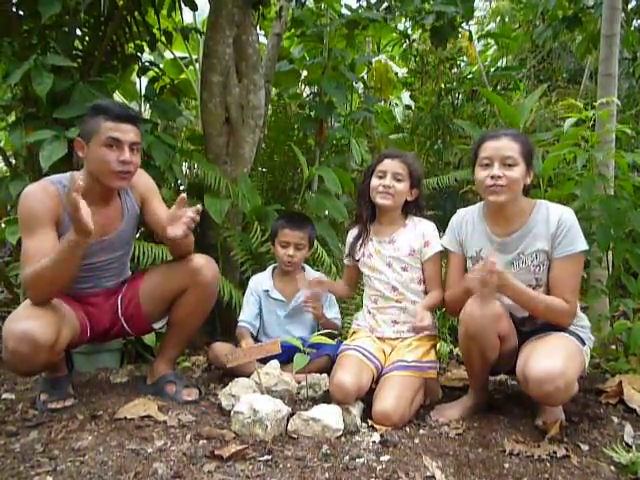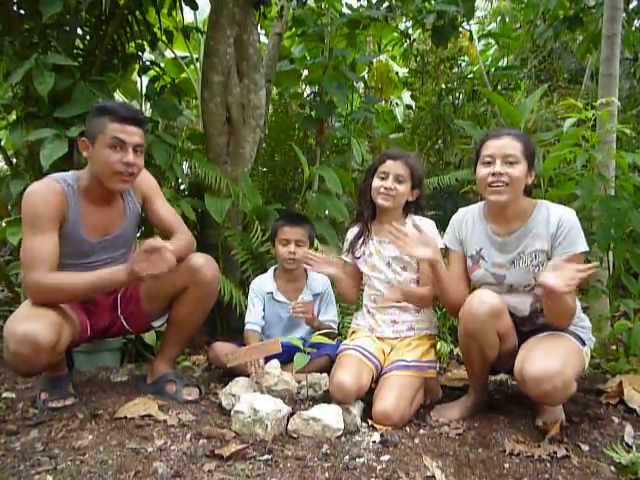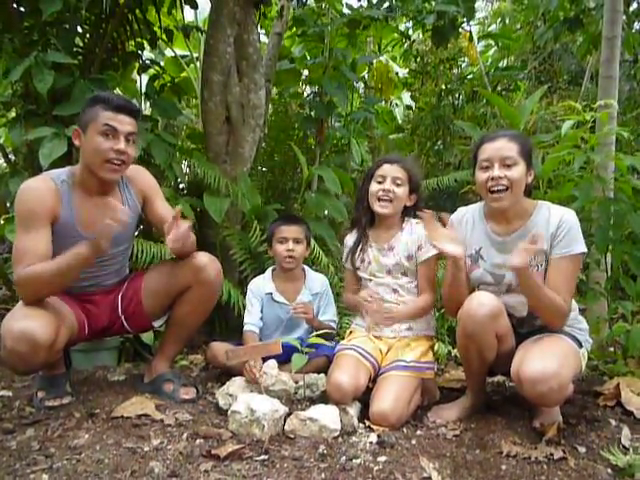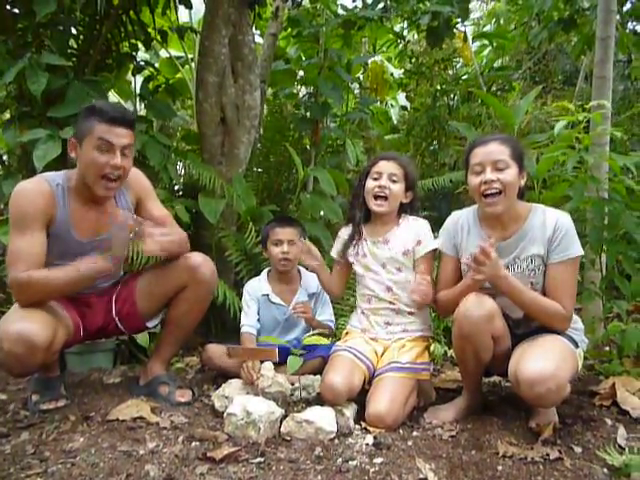
dt=0.2s
person 1, frame 1
left shoulder: (138, 182)
right shoulder: (42, 196)
left elbow: (184, 248)
right elbow: (35, 287)
left wrist: (177, 234)
right wrist: (80, 236)
left hip: (123, 299)
right hip: (66, 305)
left knee: (203, 270)
left ankle: (161, 369)
right ankle: (57, 371)
person 1, frame 2
left shoulder: (140, 183)
right shoulder: (46, 195)
left elbow: (185, 238)
right elbow: (37, 287)
left wrist: (169, 253)
right wrist: (126, 272)
left hip: (124, 300)
right hip: (67, 305)
left knee: (203, 269)
right knee: (25, 343)
left ankle: (161, 369)
right ankle: (57, 370)
person 1, frame 3
left shoulder: (138, 179)
right shoulder: (40, 192)
left elbow: (186, 243)
left wrist: (179, 242)
right wrist: (89, 251)
left hip: (121, 297)
right hip: (63, 303)
left knee: (206, 269)
left ankle: (159, 367)
right ankle: (54, 369)
person 1, frame 4
left shoulder: (133, 182)
right shoulder: (34, 194)
left elbow: (181, 241)
left wrist: (159, 243)
right wrist: (105, 262)
left hip: (116, 299)
right hip: (58, 304)
left knee: (201, 268)
left ankle: (155, 370)
right ankle: (48, 372)
person 2, frame 1
left shoulder: (559, 220)
right shoulder: (463, 221)
left elbow: (566, 314)
right elbow: (453, 306)
left wrist: (508, 285)
right wrist: (468, 286)
left hip: (555, 330)
right hip: (494, 336)
left knee: (545, 380)
right knee: (480, 306)
left ankle: (551, 397)
right ankle: (476, 394)
person 2, frame 2
left shoulder: (560, 221)
right shoulder: (463, 221)
left elbow: (563, 319)
right elbow: (456, 306)
left wrist: (554, 289)
right wrist: (434, 262)
left hip: (554, 330)
right hip: (492, 336)
left knee: (541, 378)
right knee: (481, 304)
left ankle: (550, 397)
right ankle: (476, 394)
person 2, frame 3
left shoulder: (560, 221)
right shoulder: (463, 220)
left elbow: (557, 316)
right elbow: (453, 305)
left wrist: (524, 272)
right wrist: (456, 261)
left hip: (555, 331)
right hip: (491, 337)
left knee: (538, 381)
right knee: (480, 306)
left ankle: (549, 398)
right ankle: (474, 395)
person 2, frame 4
left shoulder: (555, 225)
right shoulder: (457, 224)
left elbow: (561, 318)
right elbow: (442, 304)
left wrist: (501, 278)
right wrist: (472, 281)
left hip: (548, 333)
right hip: (487, 339)
left knee: (536, 381)
right knee: (474, 306)
left ankle: (545, 399)
right ankle: (470, 396)
person 3, frame 1
left shoulder: (424, 231)
right shoulder: (357, 235)
left elbow: (436, 292)
right elbow: (350, 287)
left wrist: (425, 308)
right wrist: (326, 284)
left hip: (415, 335)
right hip: (369, 329)
left knee: (386, 415)
right knee: (342, 391)
left ankle: (422, 384)
right ankle: (393, 378)
person 3, frame 2
left shoulder: (423, 229)
right shoulder: (357, 234)
left elbow: (429, 295)
right elbow: (351, 294)
left wrist: (407, 291)
right wrist: (336, 274)
left hip: (412, 333)
right hip: (367, 330)
left knee: (387, 414)
right knee: (343, 390)
left ankle: (421, 382)
right ankle: (379, 377)
person 3, frame 3
left shoulder: (419, 233)
right shoulder: (355, 238)
left elbow: (428, 296)
right elbow: (350, 296)
left wrist: (392, 314)
right wrist: (360, 302)
left hip: (411, 335)
right hip: (366, 330)
left knee: (385, 415)
right knee: (340, 389)
left ankle: (419, 383)
right ankle: (381, 379)
person 3, frame 4
left shoulder: (417, 229)
right shoulder: (350, 234)
left elbow: (427, 297)
right elbow: (336, 291)
left wrist: (423, 294)
right wrist: (318, 267)
left hip: (407, 335)
right hip: (363, 330)
left knee: (380, 416)
right knee: (334, 390)
left ankle: (413, 385)
right ankle: (381, 380)
person 4, frame 1
right shoulder: (258, 282)
left elbow: (334, 330)
right elbow: (245, 325)
left wrist: (321, 318)
right wrist: (245, 339)
left hip: (306, 352)
left knee: (337, 349)
right knee: (217, 350)
person 4, frame 2
left shoulder: (321, 283)
right shoulder: (260, 285)
left elbow: (331, 334)
right elbow: (252, 327)
left wrist: (313, 322)
left hip: (307, 352)
left knee: (337, 350)
right knee: (217, 350)
person 4, frame 3
left shoulder: (319, 283)
right shoulder: (258, 285)
left elbow: (330, 332)
right elbow: (251, 329)
left wrist: (314, 322)
right wrist: (254, 358)
left hip: (305, 352)
left knee: (335, 350)
right knee: (215, 351)
person 4, frame 4
left shoulder: (314, 284)
right shoulder: (253, 287)
left elbow: (328, 332)
right elbow: (248, 331)
left wrist: (313, 322)
right wrist: (251, 360)
left hip: (301, 354)
left knee: (331, 351)
right knee: (210, 353)
